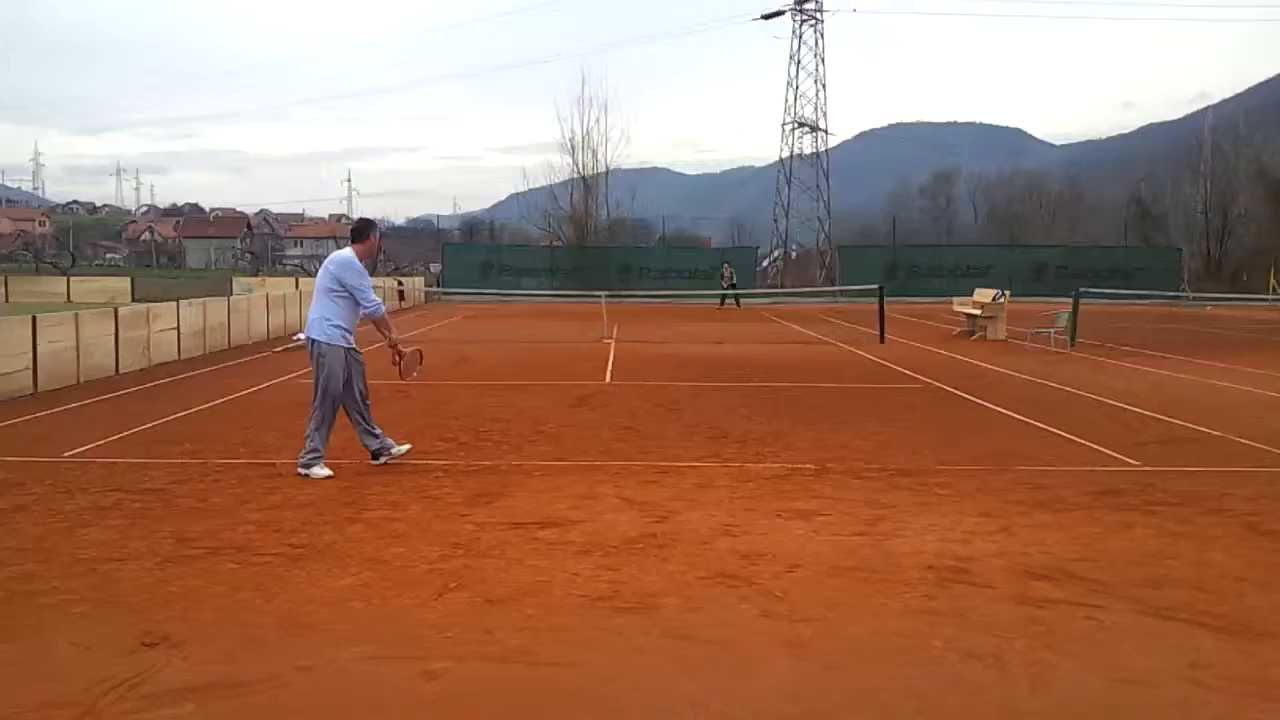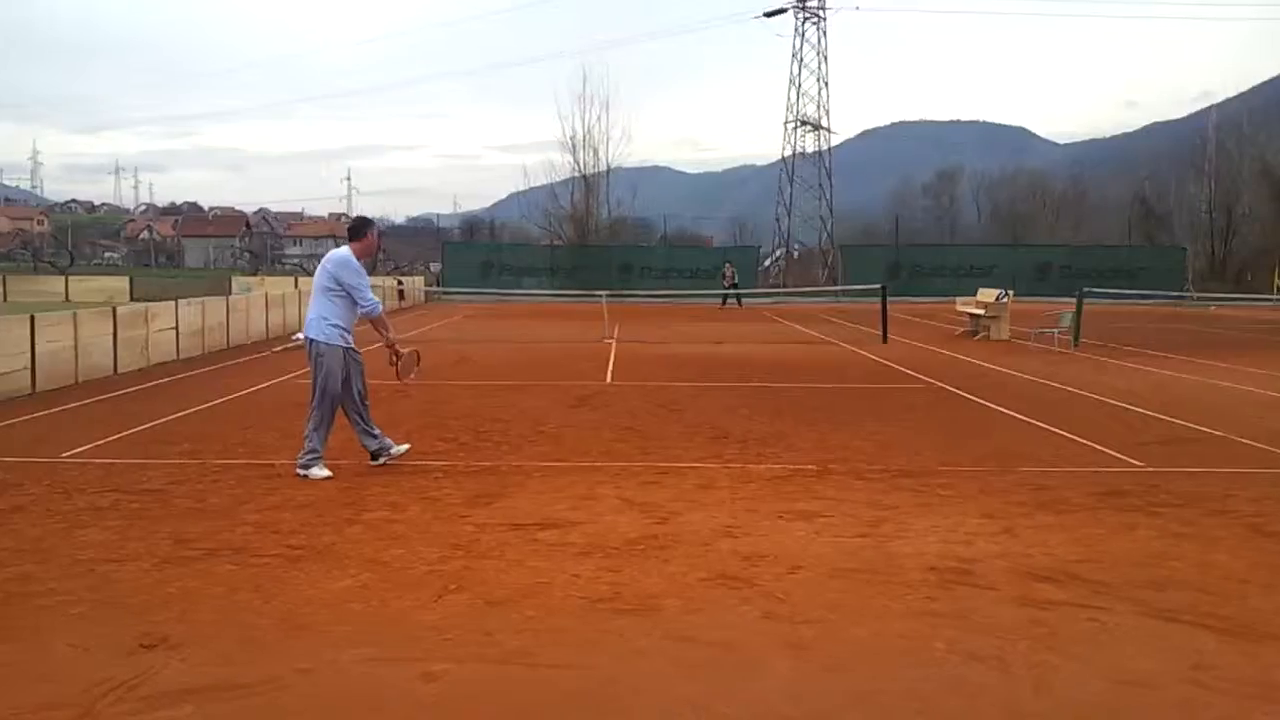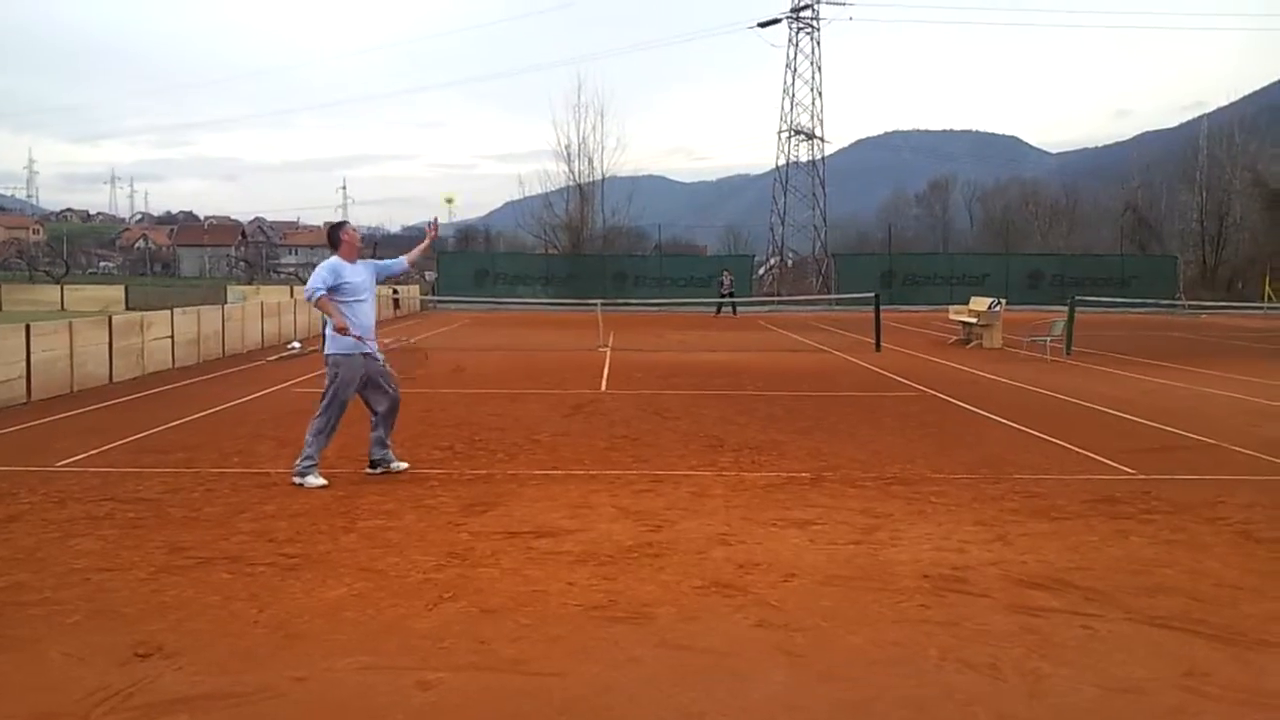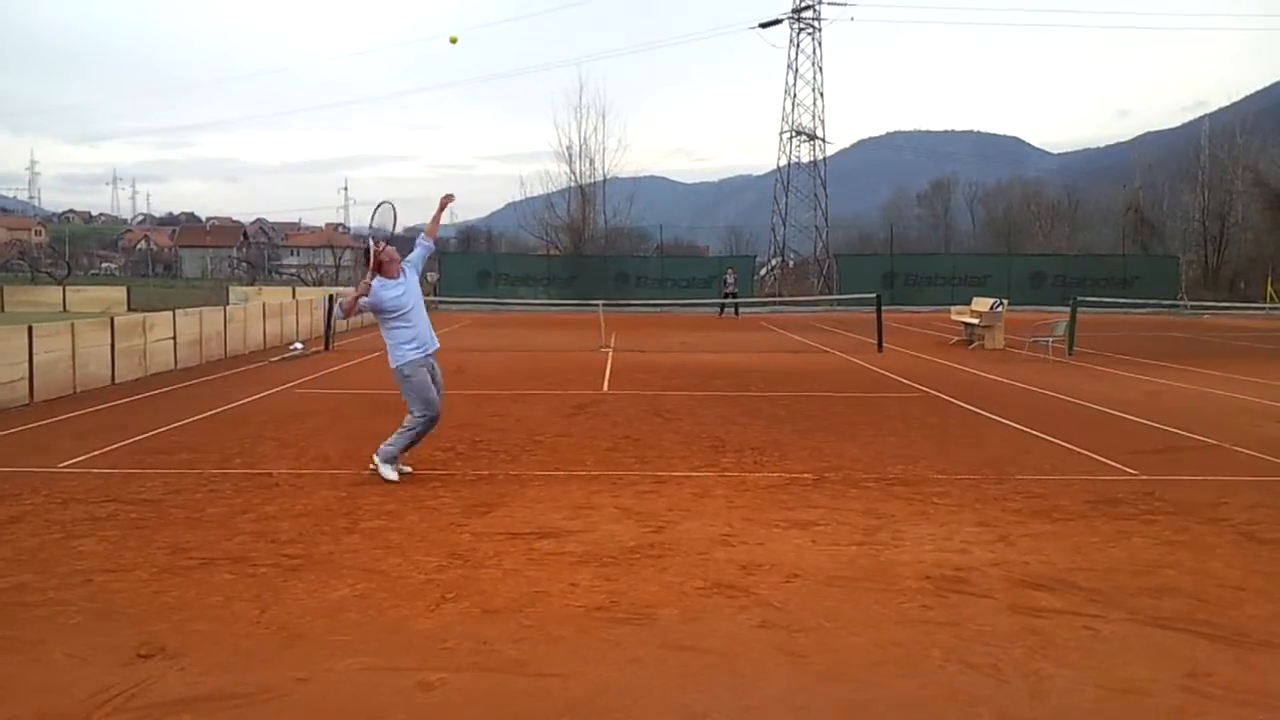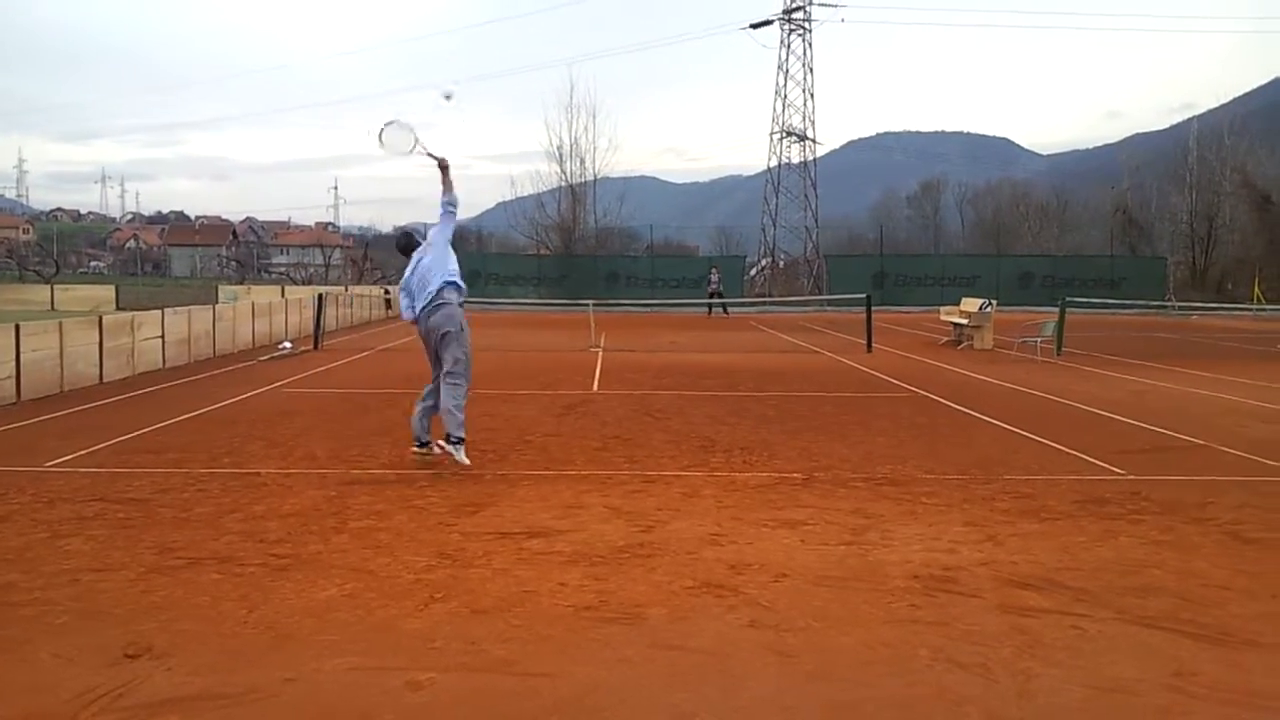
dt=0.4s
person 1, frame 1
left shoulder: (355, 264)
right shoulder: (345, 262)
left elbow: (371, 310)
right elbow: (373, 306)
left wrist: (390, 340)
right wrist: (392, 336)
left hip: (344, 341)
right hip: (326, 340)
left knee: (358, 398)
right knee: (328, 399)
left ankle: (379, 448)
right ankle: (310, 460)
person 1, frame 2
left shoulder: (357, 267)
right shoulder: (342, 259)
left elbow: (368, 306)
right elbow: (369, 305)
left wrist: (389, 341)
right wrist: (388, 334)
left hip: (345, 342)
right hip: (325, 341)
left knee: (357, 398)
right knee: (326, 401)
left ankle: (379, 448)
right ankle: (309, 461)
person 1, frame 3
left shoulder: (367, 267)
right shoulder: (331, 267)
left elbow: (401, 264)
right elbow: (313, 291)
left wrist: (427, 241)
right wrist: (336, 316)
left hip: (369, 353)
right hip: (343, 354)
left knee: (388, 401)
right knee: (330, 413)
left ankle: (380, 459)
right ankle: (304, 469)
person 1, frame 4
left shoulder: (409, 269)
right shoulder: (374, 290)
left elbow: (426, 239)
right elbow: (343, 312)
left wrist: (440, 209)
right wrist: (358, 295)
left hip: (426, 356)
right hip: (407, 360)
left knee: (425, 414)
right knee: (427, 409)
left ankle: (389, 456)
right ankle: (386, 456)
person 1, frame 5
left shoulder: (408, 277)
right shoulder: (435, 241)
left elbow: (408, 317)
right elbow: (449, 208)
right wrist: (445, 174)
left hip: (428, 323)
right hip: (447, 312)
left knee: (439, 380)
right knee: (455, 378)
left ankle: (423, 439)
right ankle: (454, 438)
